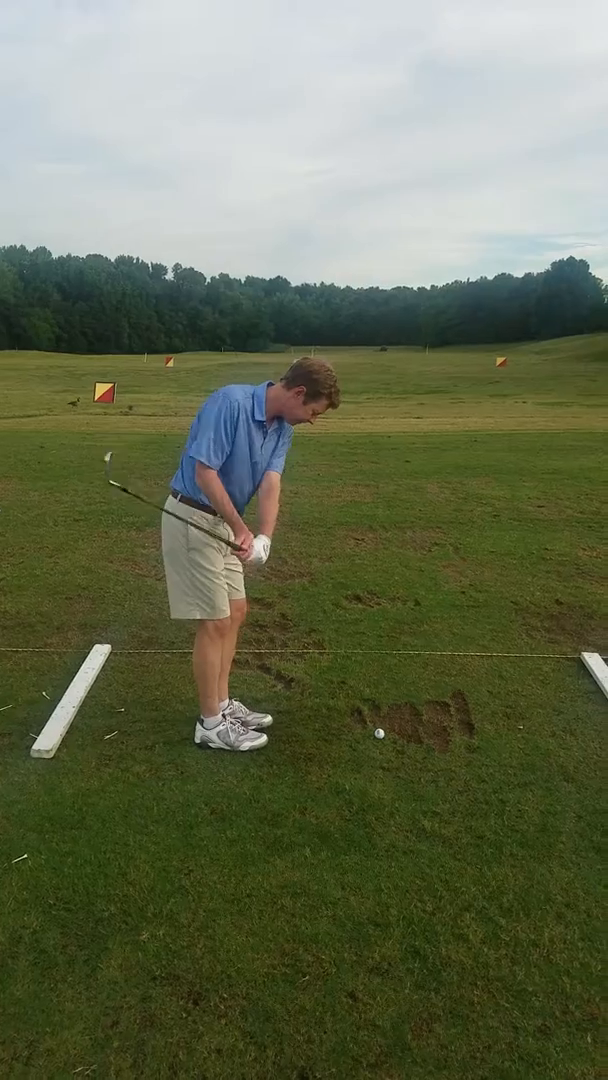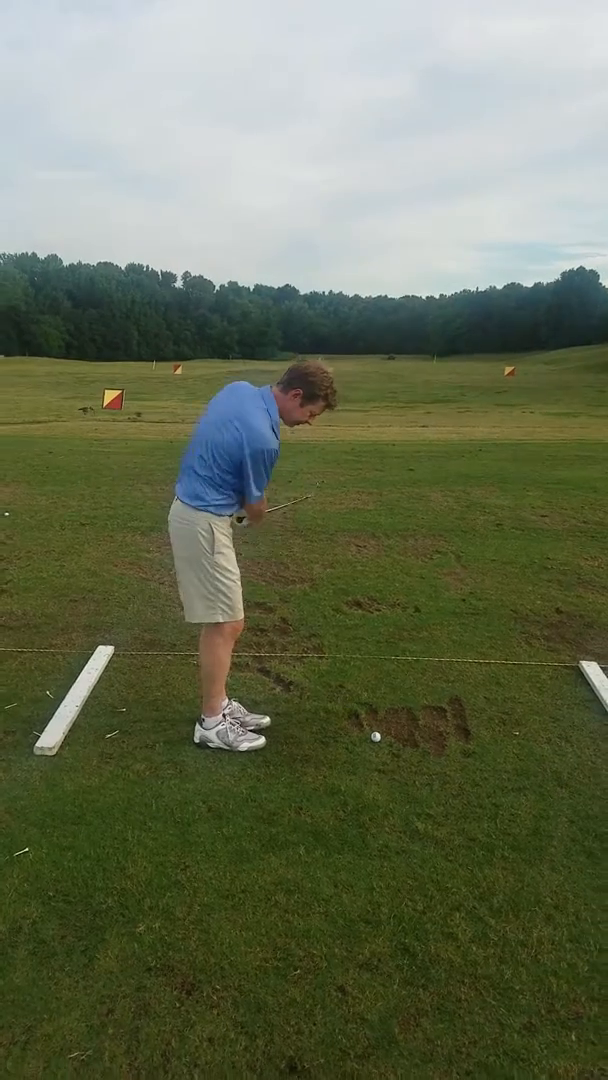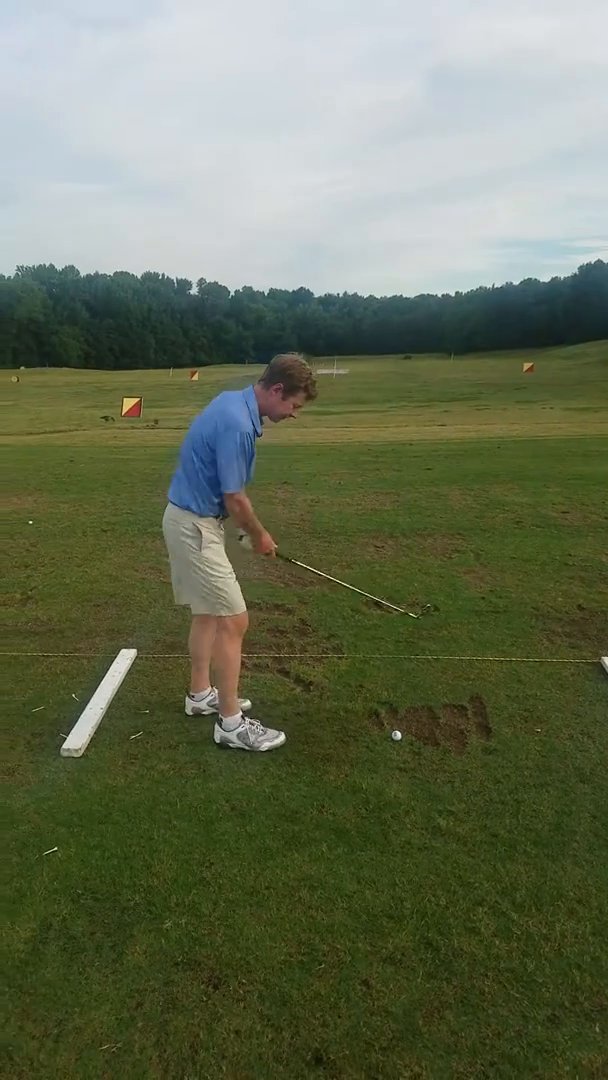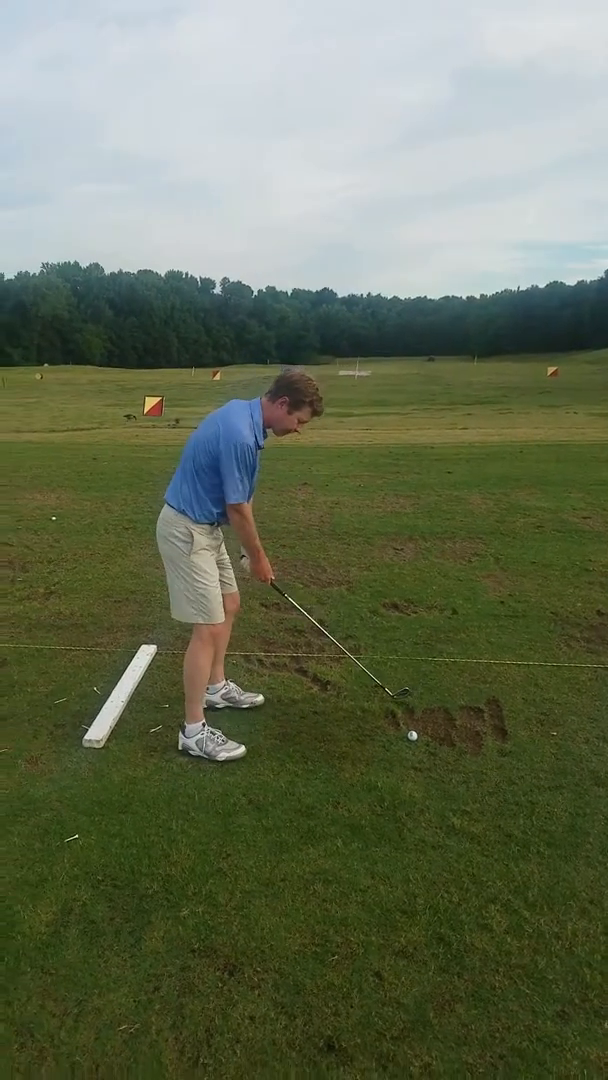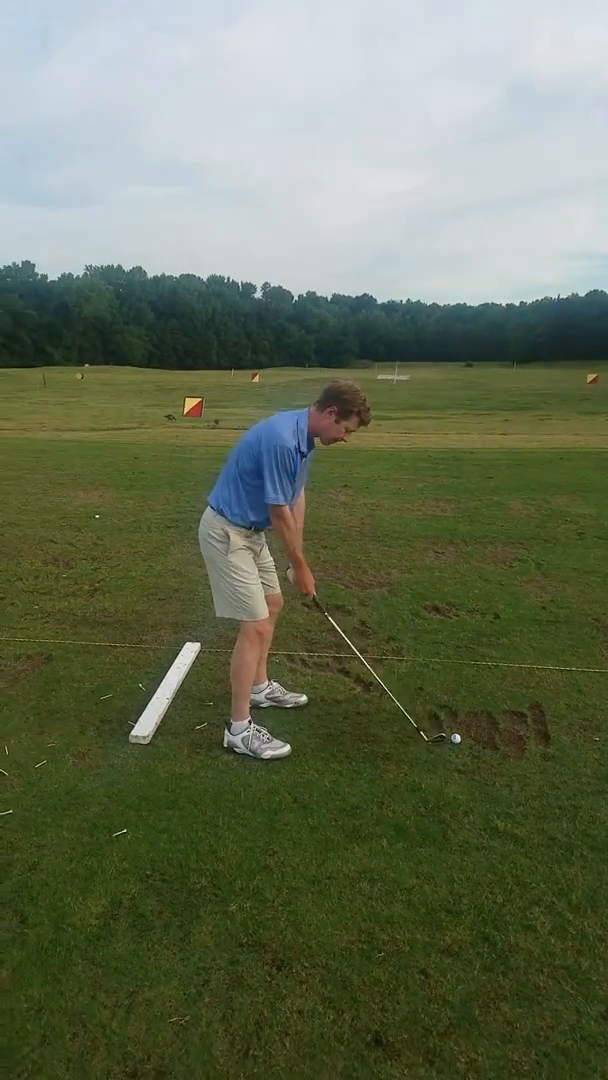
dt=0.5s
person 1, frame 1
left shoulder: (281, 426)
right shoulder: (231, 404)
left elbow: (270, 486)
right elbow: (204, 475)
left wrist: (263, 537)
right wrist: (240, 530)
left hip: (220, 520)
right hip: (192, 518)
left knee: (235, 612)
right knee: (214, 622)
left ankle: (221, 703)
right ankle: (211, 723)
person 1, frame 2
left shoulder: (239, 390)
right shoulder: (262, 438)
right elbow: (253, 502)
right wrist: (257, 516)
left hip: (194, 512)
right hip: (204, 524)
left knee: (219, 620)
right knee: (227, 624)
left ankle: (220, 704)
right ankle: (211, 723)
person 1, frame 3
left shoulder: (234, 402)
right shoulder: (238, 425)
right elbow: (233, 498)
left wrist: (250, 530)
right wrist: (260, 536)
left hip: (197, 519)
right hip: (195, 527)
left knee: (209, 613)
right knee: (234, 620)
left ankle: (201, 693)
right ankle: (230, 721)
person 1, frame 4
left shoulder: (241, 411)
right shoulder: (240, 437)
right elbow: (238, 509)
left wrist: (252, 551)
right wrist: (258, 557)
left hip: (204, 525)
right hip: (187, 530)
left knee: (228, 605)
right knee: (209, 628)
left ankle: (214, 686)
right ankle: (193, 730)
person 1, frame 5
left shoulder: (305, 438)
right shoulder: (280, 438)
left elbow: (295, 498)
right elbow: (278, 511)
left wrist: (298, 558)
right wrist: (300, 566)
left hip: (251, 530)
right hip: (226, 532)
left knee: (271, 604)
right knee: (255, 625)
left ankle: (259, 686)
right ankle: (239, 728)
